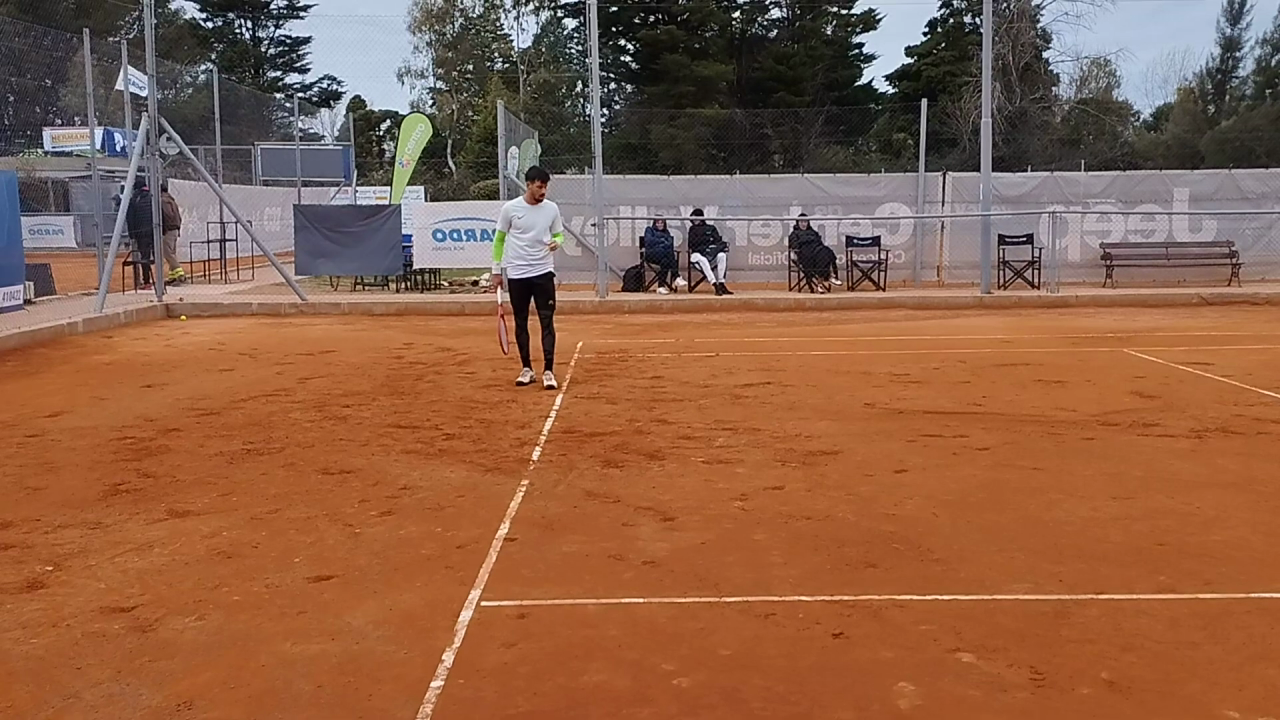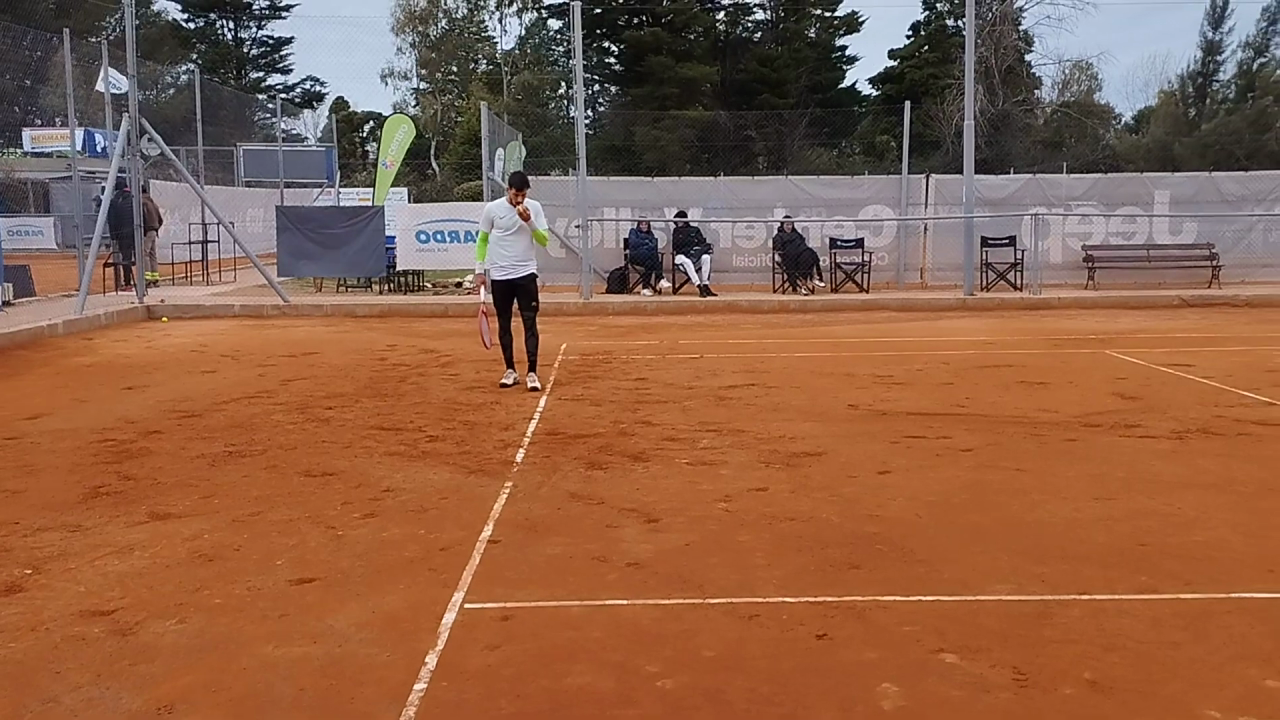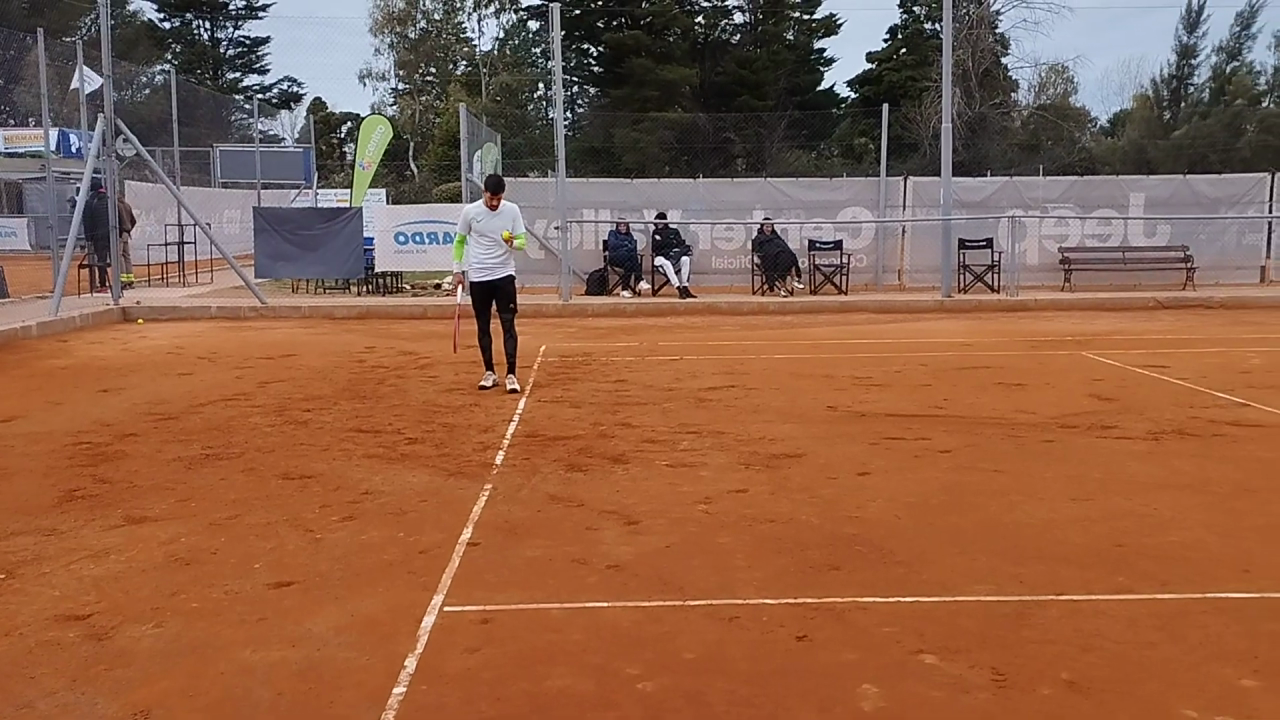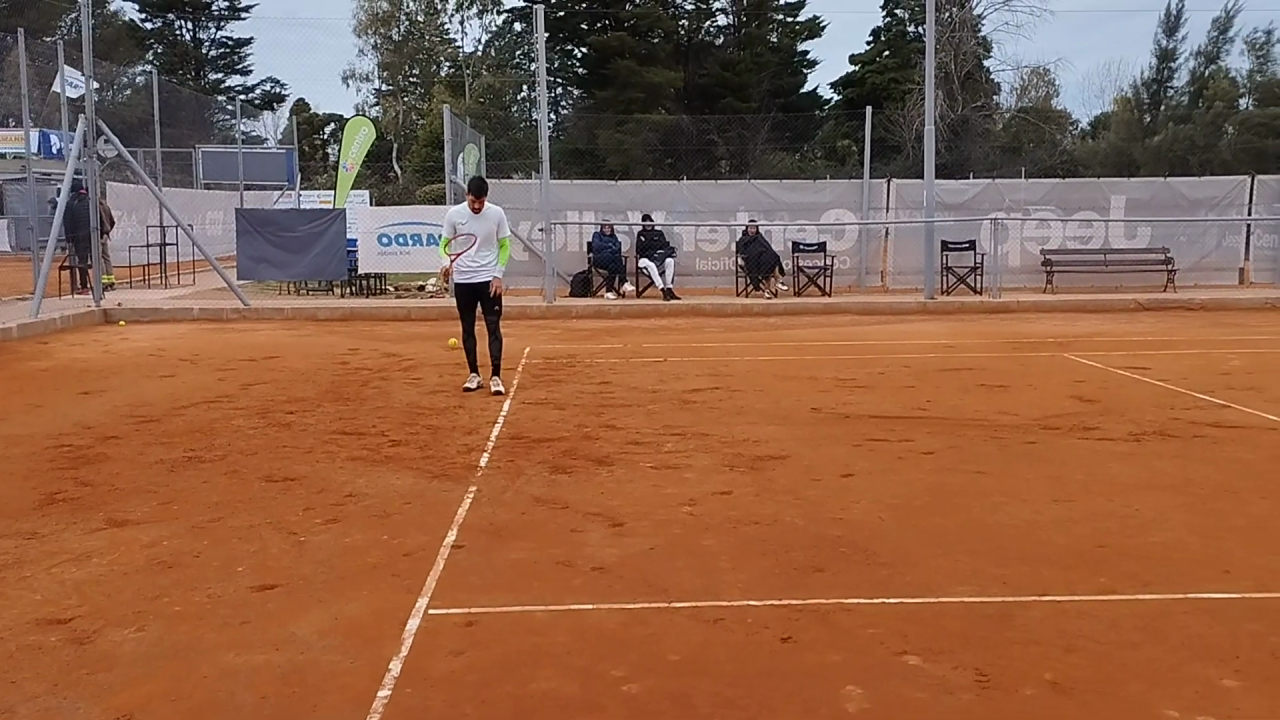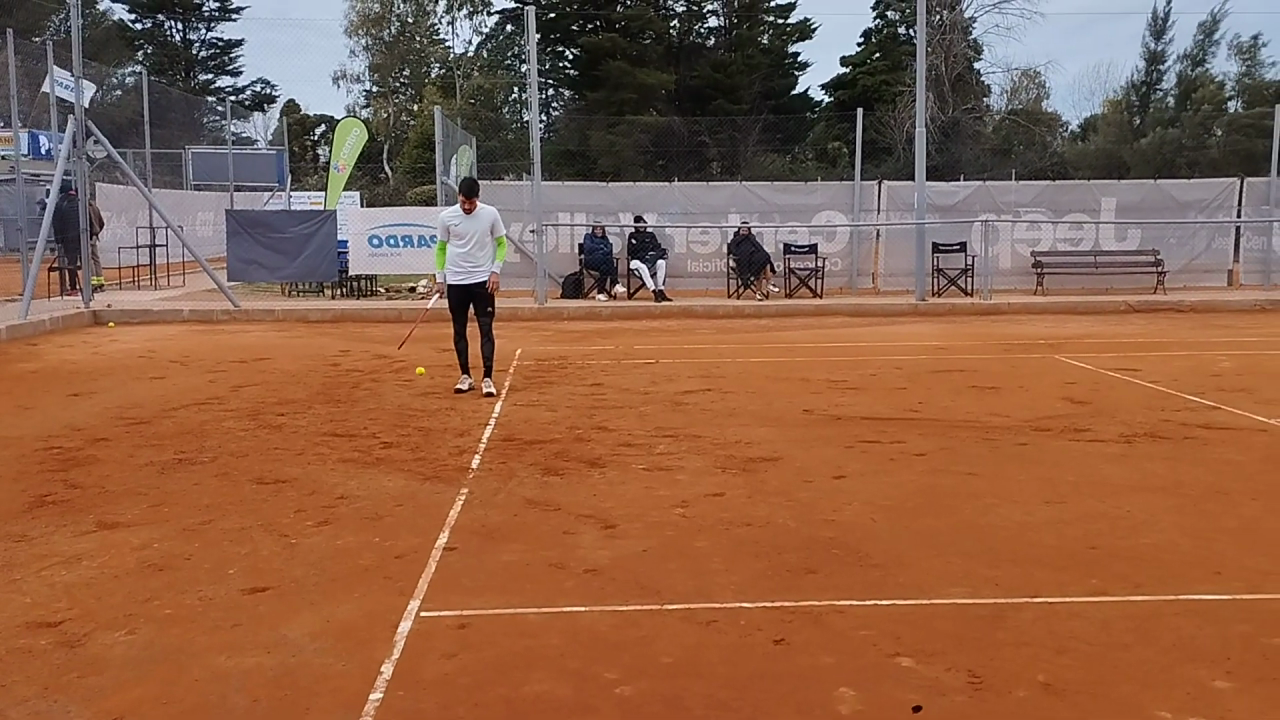
dt=0.4s
person 1, frame 1
left shoulder: (552, 208)
right shoulder: (510, 208)
left elbow: (559, 236)
right elbow: (499, 239)
left wrist: (557, 242)
right wrist: (496, 270)
left hip: (543, 273)
right hip: (517, 274)
left knee: (547, 321)
right knee: (520, 322)
left ankle: (548, 371)
right ankle: (527, 369)
person 1, frame 2
left shoulder: (534, 207)
right shoulder: (492, 208)
left elbow: (544, 240)
right elbow: (482, 240)
left wrist: (529, 222)
right wrist: (479, 270)
left hip: (526, 274)
right hip: (499, 275)
left knee: (530, 322)
right knee: (504, 324)
left ankle: (532, 372)
right ankle: (510, 370)
person 1, frame 3
left shoulder: (511, 210)
right shoulder: (469, 211)
left elbow: (523, 242)
right elbow: (459, 241)
left wrist: (514, 242)
right wrist: (457, 270)
left hip: (504, 275)
right hip: (478, 277)
left knee: (508, 324)
right knee: (483, 326)
left ankle: (511, 374)
right ankle: (490, 372)
person 1, frame 4
left shoulder: (497, 213)
right shoulder: (454, 214)
left elbow: (504, 246)
right elbow: (445, 244)
left wrist: (498, 275)
right wrist: (447, 262)
left hip: (489, 280)
right hip: (463, 280)
left knee: (493, 327)
right knee: (467, 328)
left ankle: (495, 376)
right ankle: (474, 374)
person 1, frame 5
left shoulder: (491, 214)
right shoulder: (446, 217)
left elbow: (501, 244)
right elbow: (441, 248)
left wrist: (495, 271)
right wrist: (440, 278)
left hip: (483, 280)
right hip: (456, 282)
left knee: (486, 328)
right knee: (459, 330)
left ankle: (487, 378)
right ankle: (465, 376)
